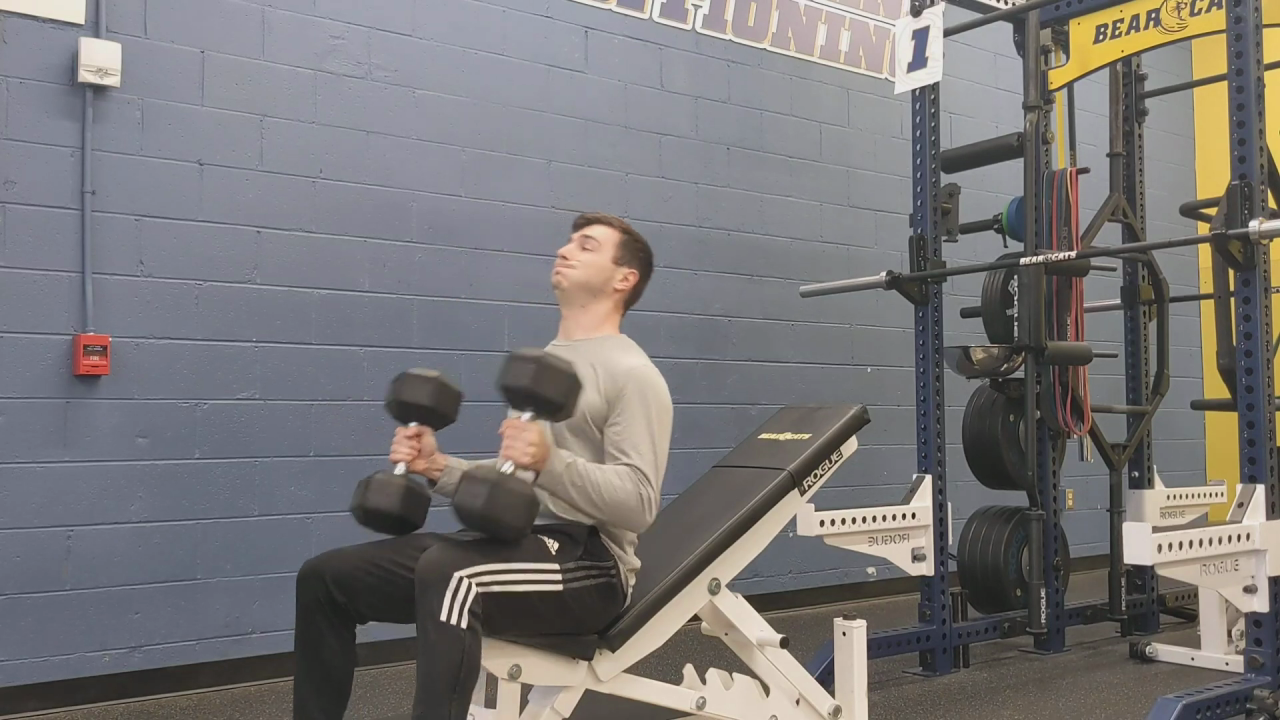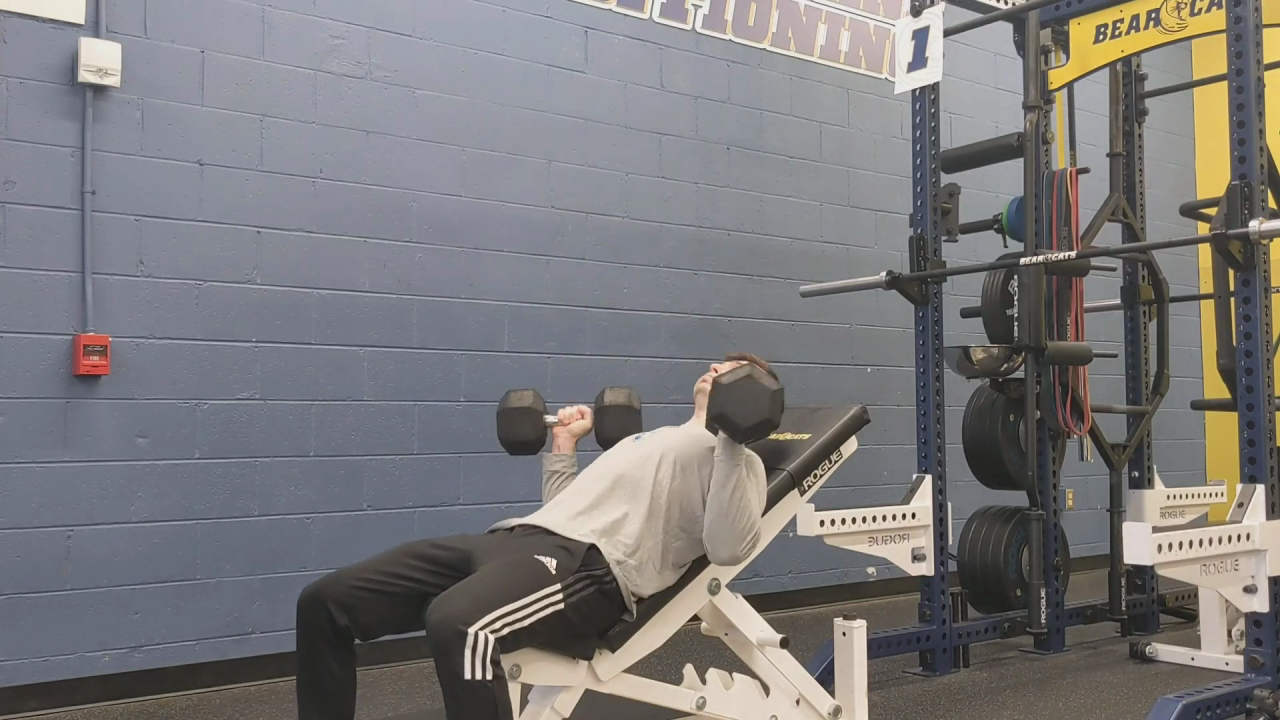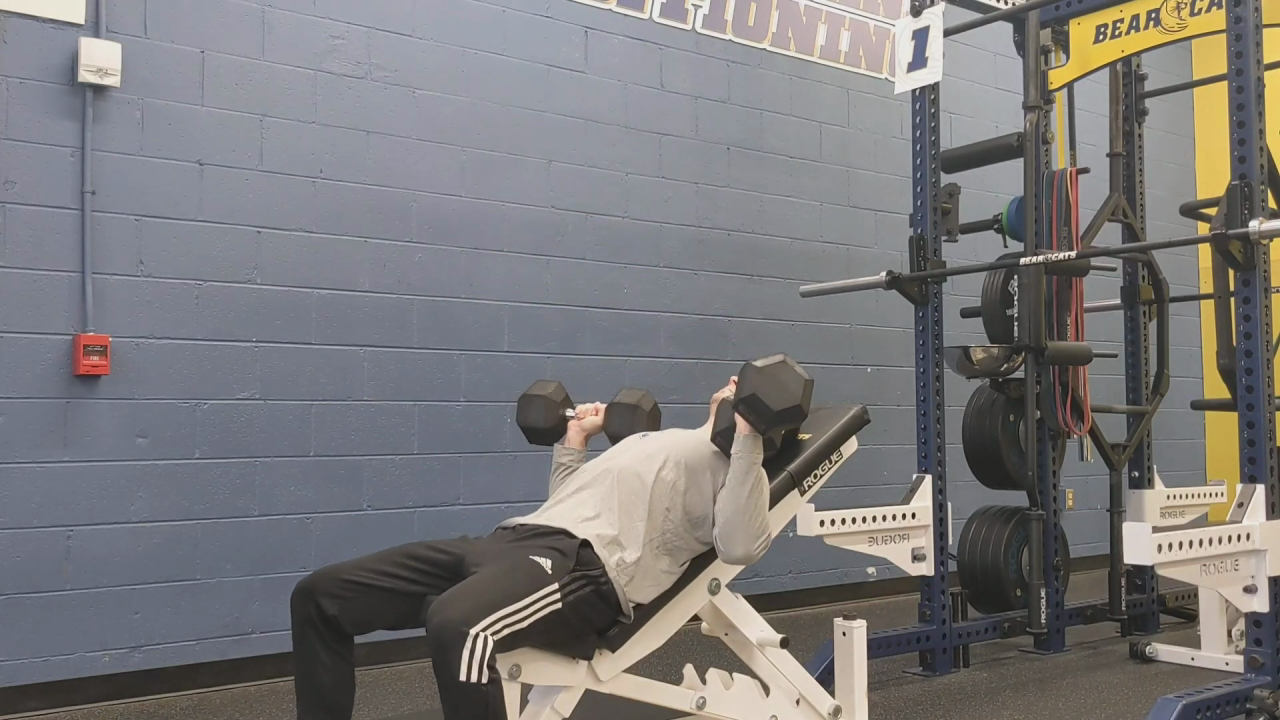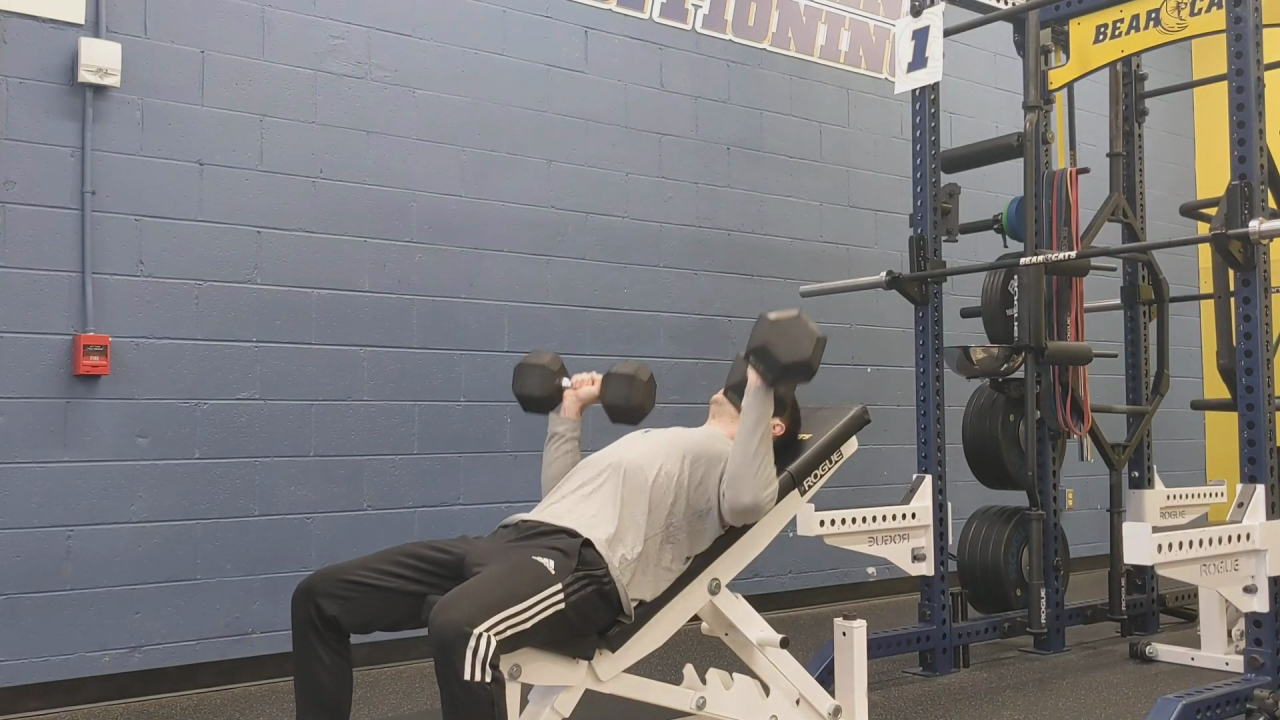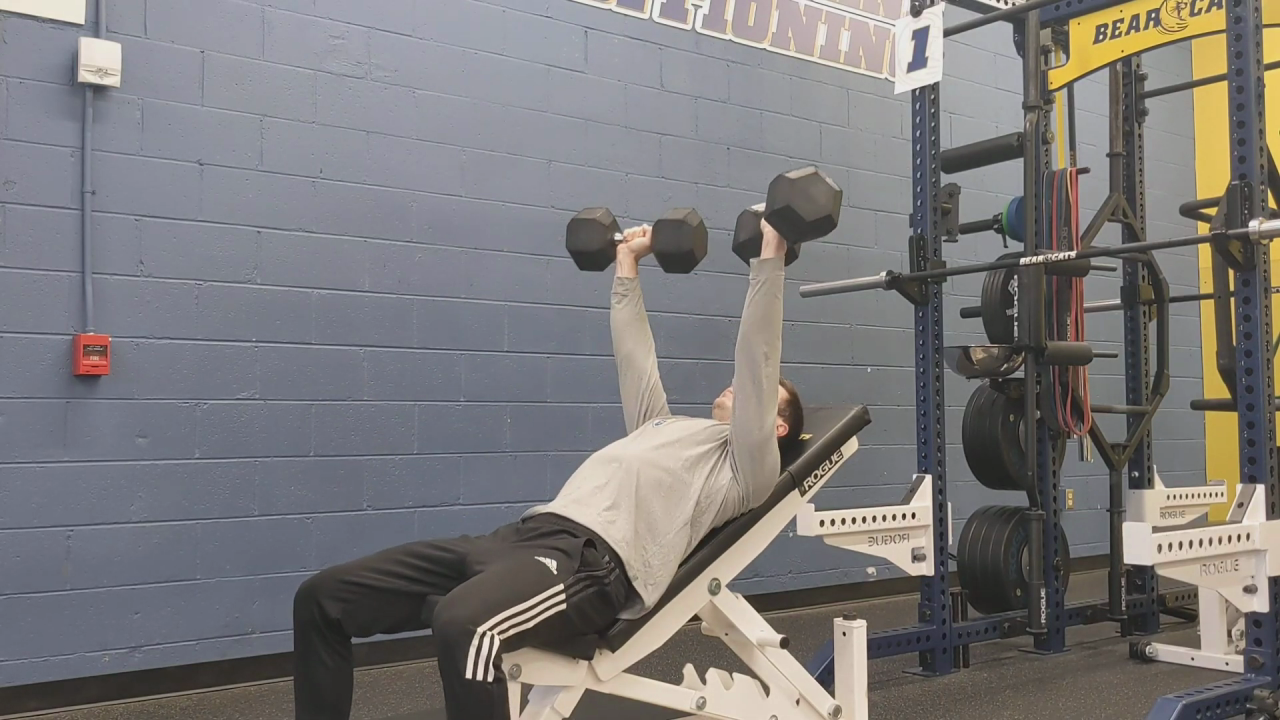
dt=1s
person 1, frame 1
left shoulder: (632, 374)
left elbow: (637, 502)
left wrist: (549, 461)
right wrist: (438, 467)
left hip: (585, 558)
right hip: (509, 540)
left knee: (449, 576)
right knee: (326, 577)
person 1, frame 2
left shoulder: (736, 459)
right shoulder: (654, 438)
left elbow: (728, 548)
left wrist: (731, 439)
right wrist: (562, 444)
left hip: (586, 564)
right hip: (514, 538)
left knee: (457, 626)
right knee: (325, 602)
person 1, frame 3
left shoulder: (734, 461)
right shoulder: (659, 440)
left elbow: (740, 546)
left wrist: (747, 435)
right wrist: (575, 437)
left hip: (582, 564)
right hip: (513, 538)
left knee: (458, 629)
right knee: (319, 595)
person 1, frame 4
left shoulder: (733, 457)
right shoulder: (663, 438)
left elbow: (748, 498)
left wrist: (760, 383)
right wrist: (570, 408)
left hip: (582, 562)
right hip: (513, 536)
left knee: (461, 629)
right knee: (321, 595)
person 1, frame 5
left shoulder: (745, 466)
right shoulder: (666, 430)
left elbow: (758, 358)
right elbow: (636, 356)
left wrist: (769, 257)
right wrist: (627, 263)
left hip: (588, 562)
right hip: (522, 536)
left knee: (465, 628)
right knee: (323, 598)
